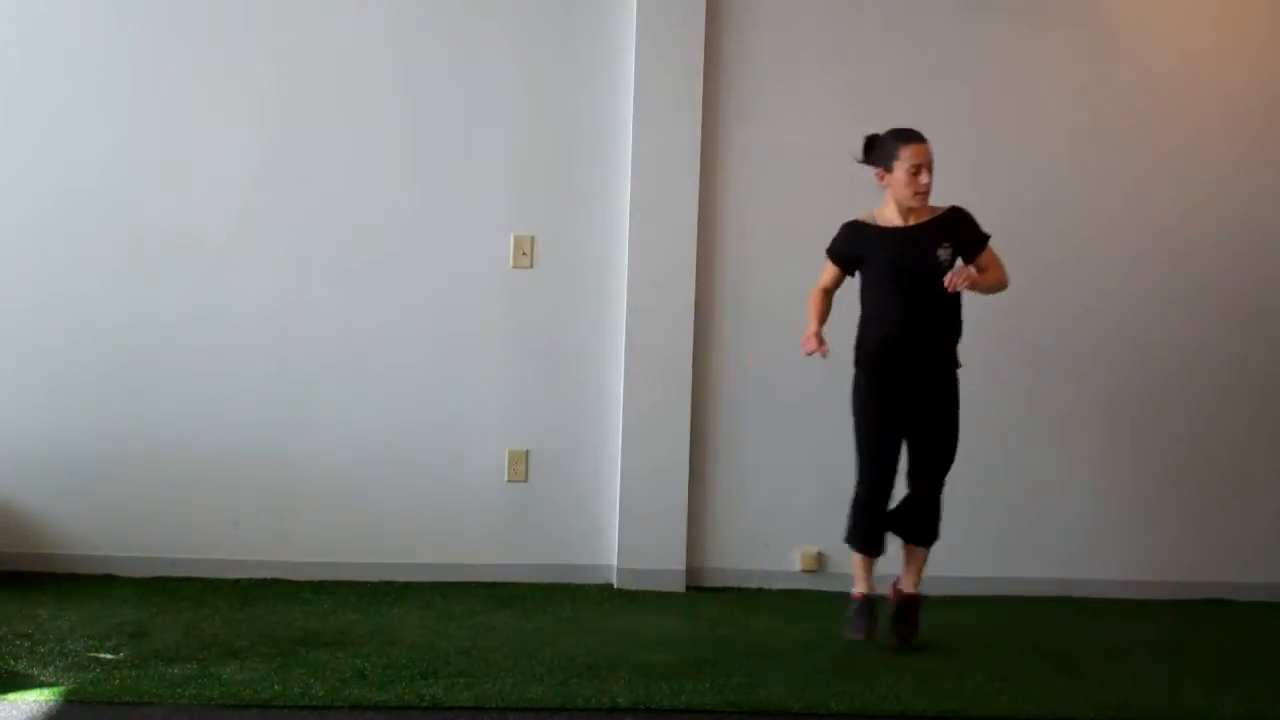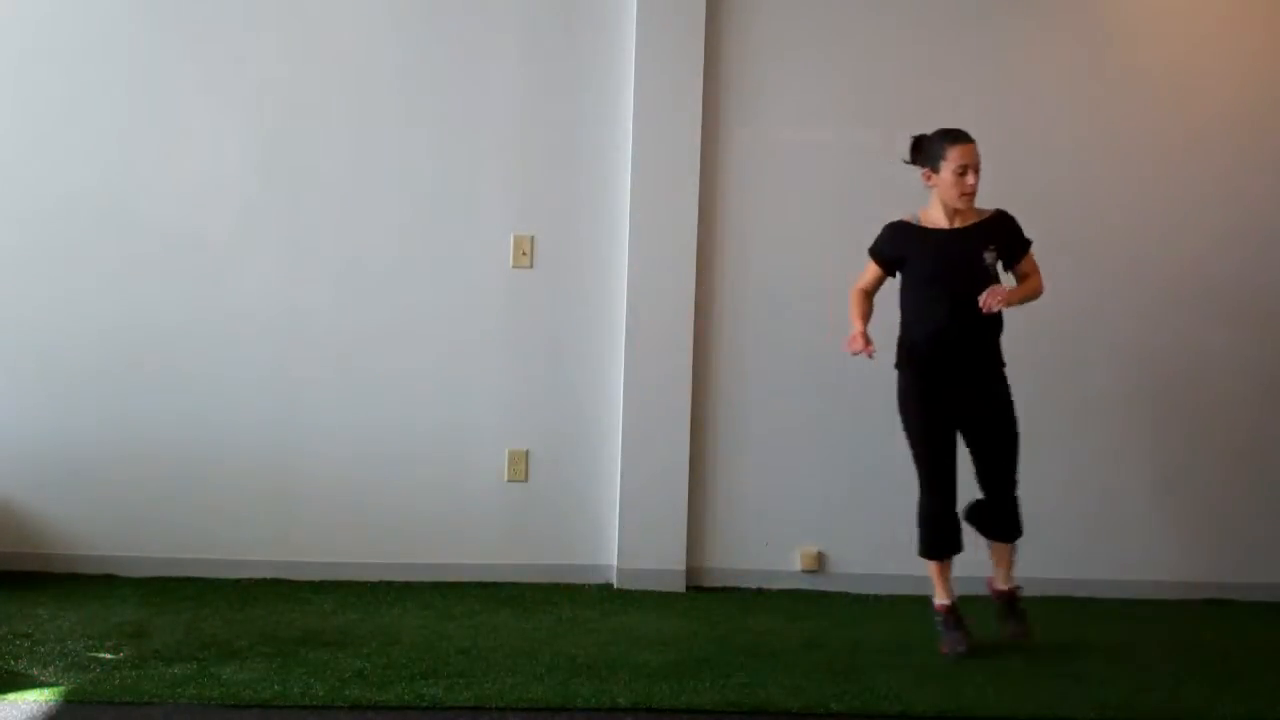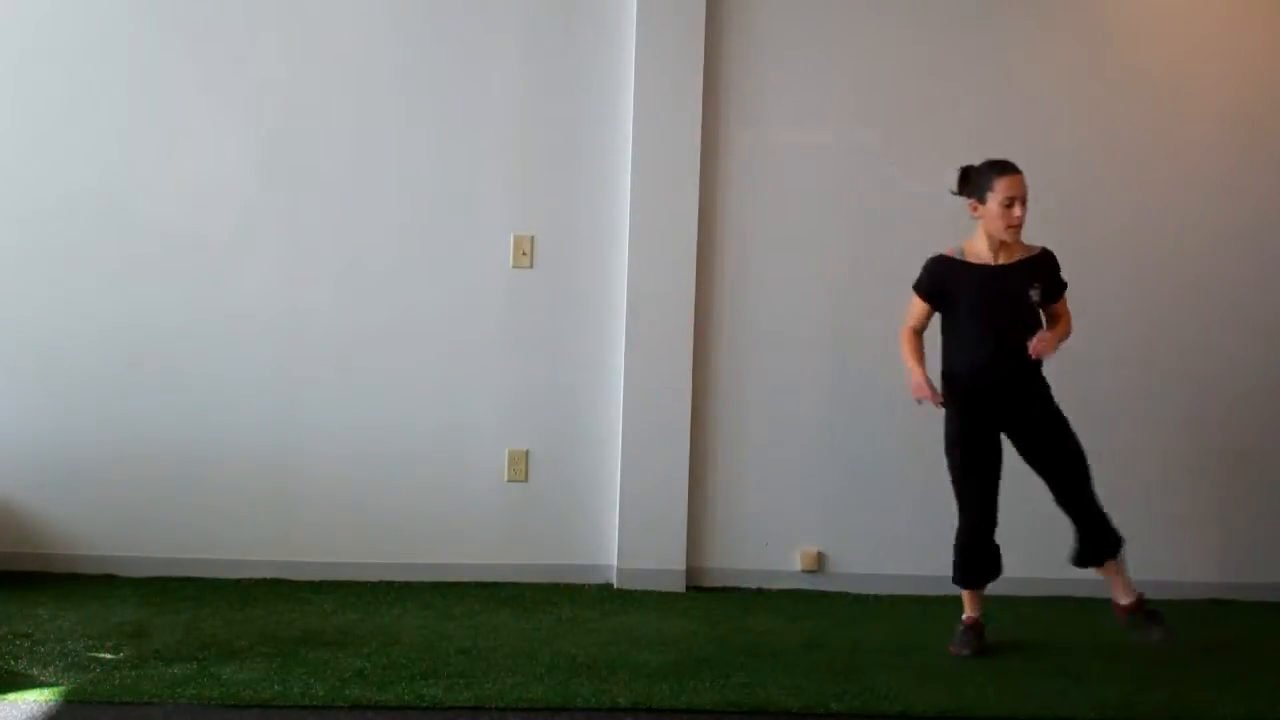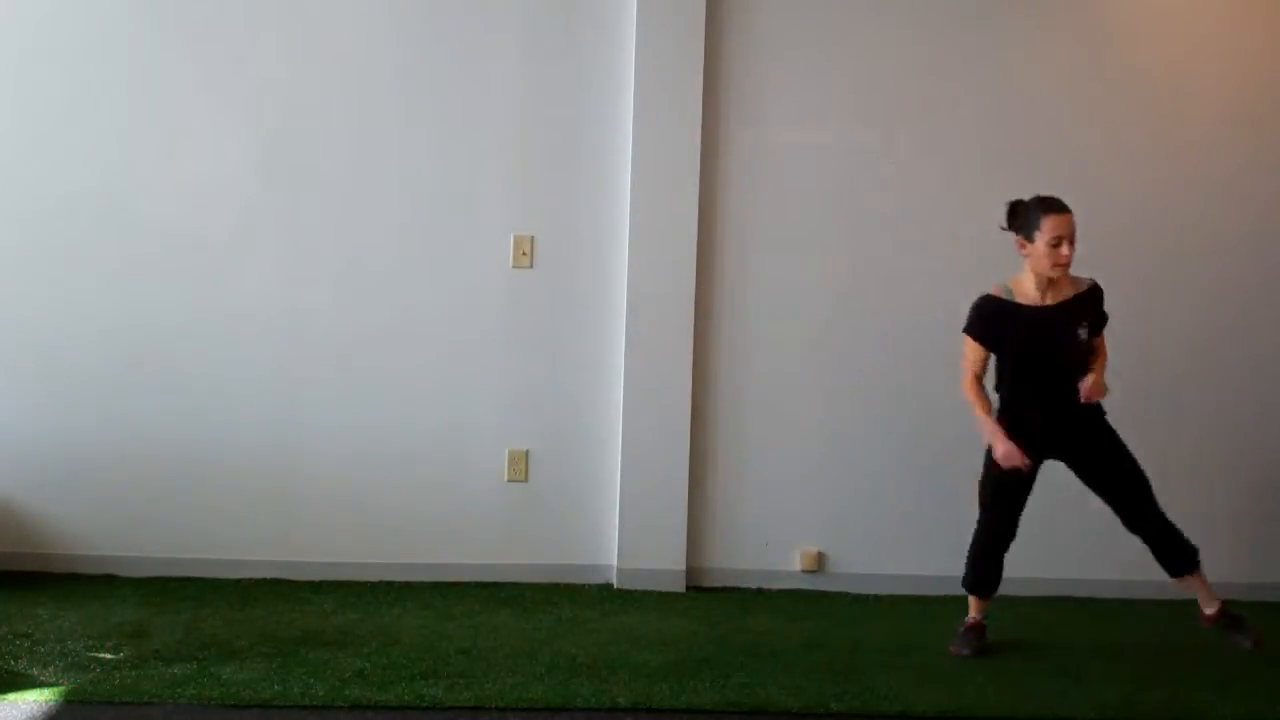
dt=0.1s
person 1, frame 1
left shoulder: (954, 222)
right shoulder: (859, 234)
left elbow: (998, 277)
right elbow: (823, 288)
left wrist: (973, 278)
right wrist: (814, 327)
left hip: (936, 371)
right hip: (878, 371)
left knee: (928, 481)
right knee: (875, 478)
left ankle: (909, 588)
right ankle: (862, 593)
person 1, frame 2
left shoulder: (997, 227)
right shoulder: (901, 234)
left elbow: (1035, 283)
right elbow: (863, 289)
left wrist: (1010, 295)
right wrist: (859, 328)
left hip: (981, 372)
right hip: (921, 373)
left knee: (1000, 480)
right knee: (937, 485)
left ankle: (1003, 586)
right ankle: (944, 604)
person 1, frame 3
left shoulder: (1039, 262)
right shoulder: (945, 269)
left elbow: (1061, 318)
right elbow: (910, 331)
left wrist: (1053, 337)
right wrist: (917, 374)
left hip: (1029, 396)
right hip: (969, 404)
left knee: (1078, 497)
right knee: (976, 513)
left ankle: (1126, 600)
right ankle: (970, 617)
person 1, frame 4
left shoulder: (1086, 295)
right shoulder: (995, 308)
right elbow: (970, 380)
left wrist: (1096, 374)
right wrist: (995, 435)
left hip: (1083, 422)
right hip: (1019, 430)
left knee: (1143, 514)
right knee: (994, 526)
left ankle: (1212, 609)
right ankle: (974, 619)
